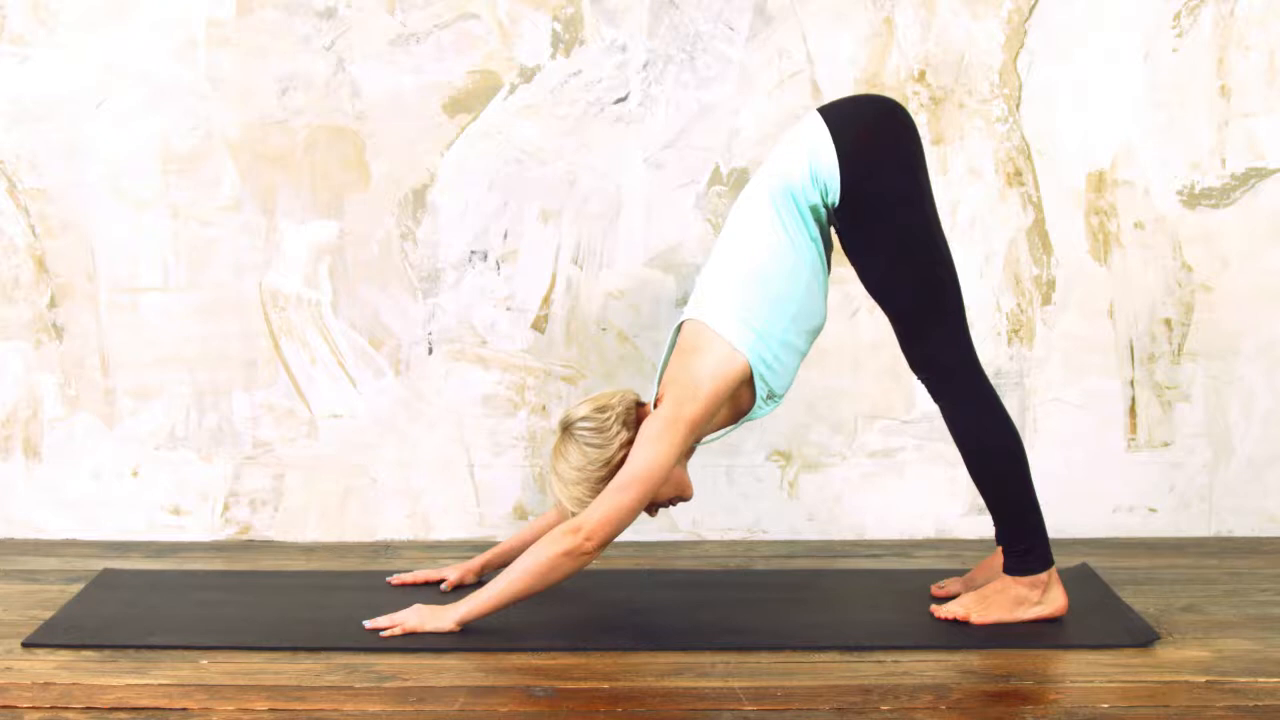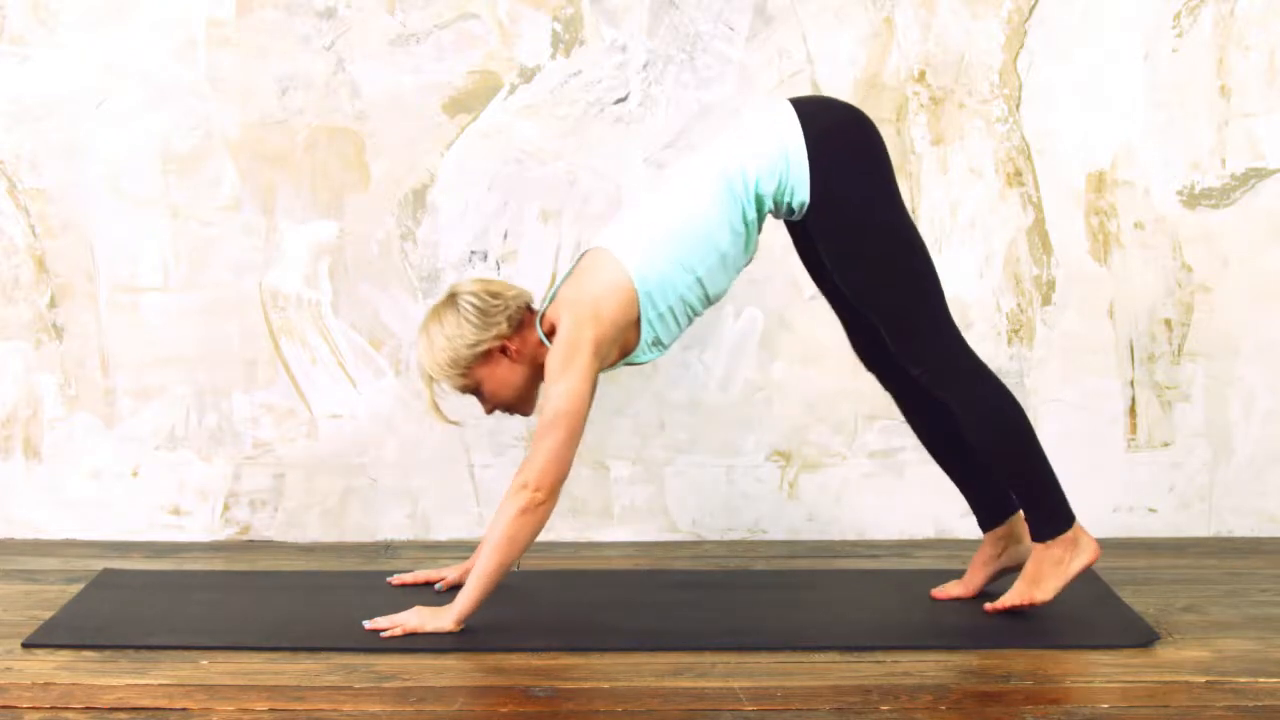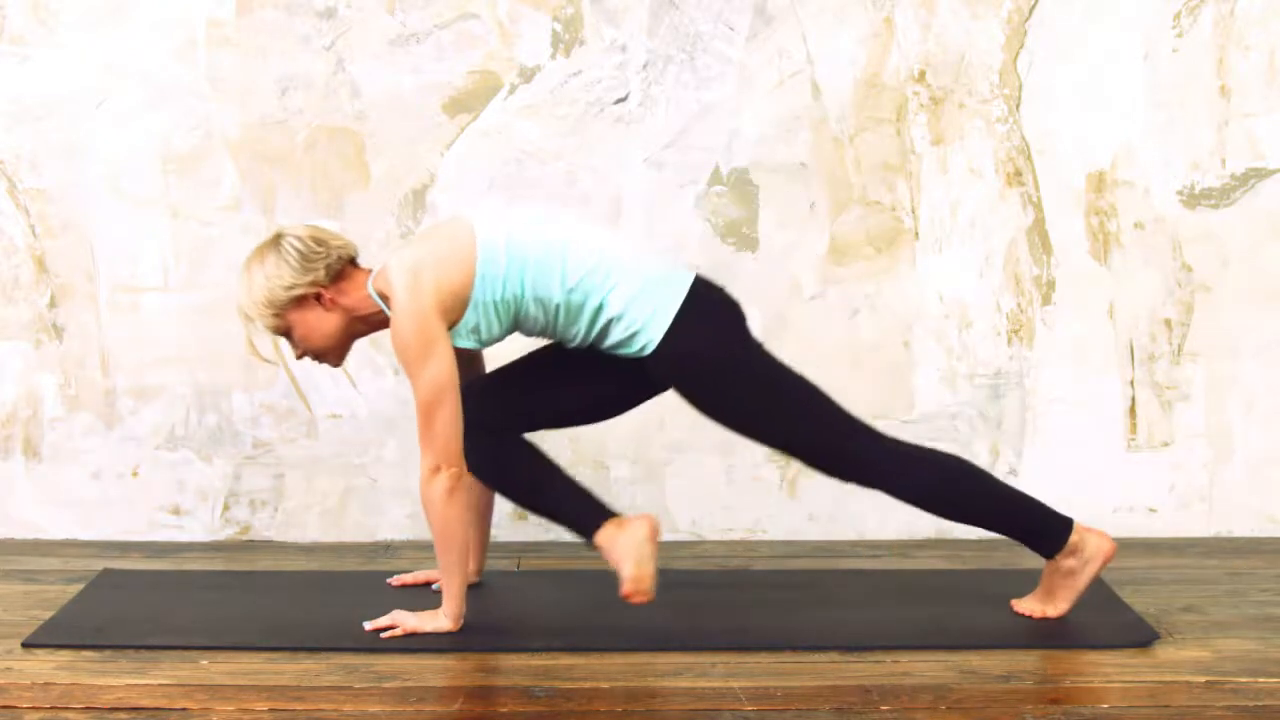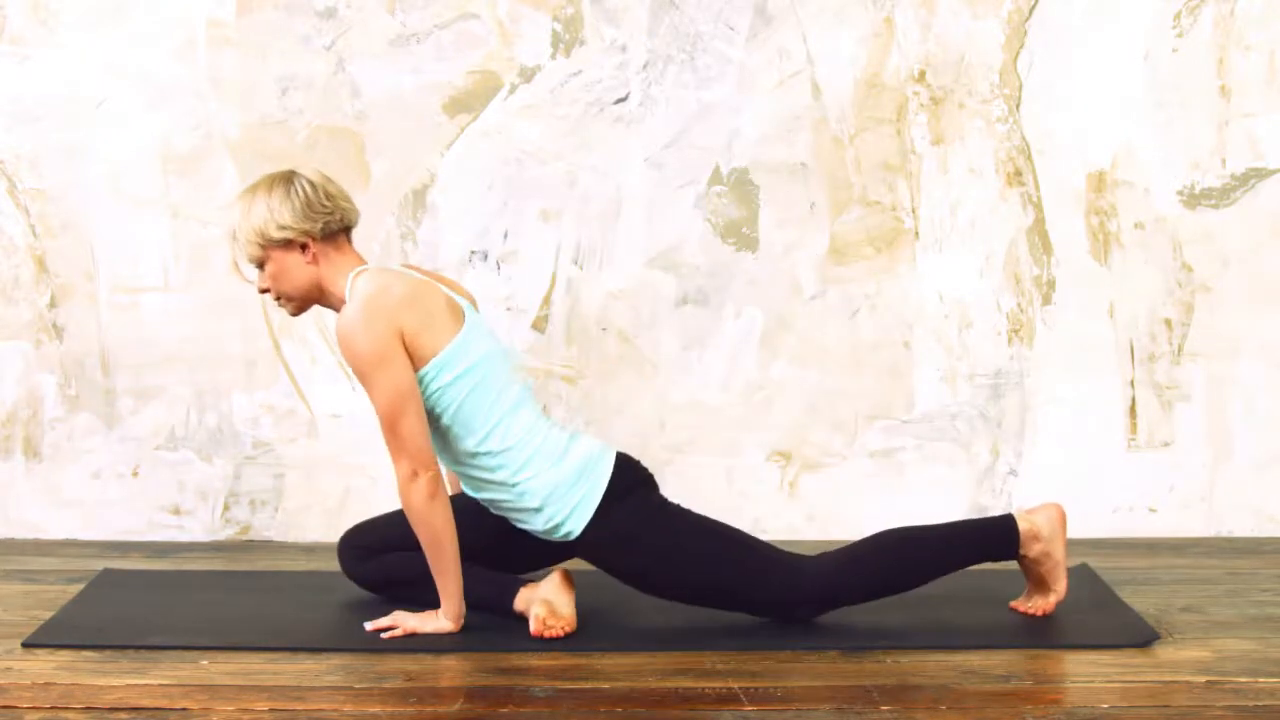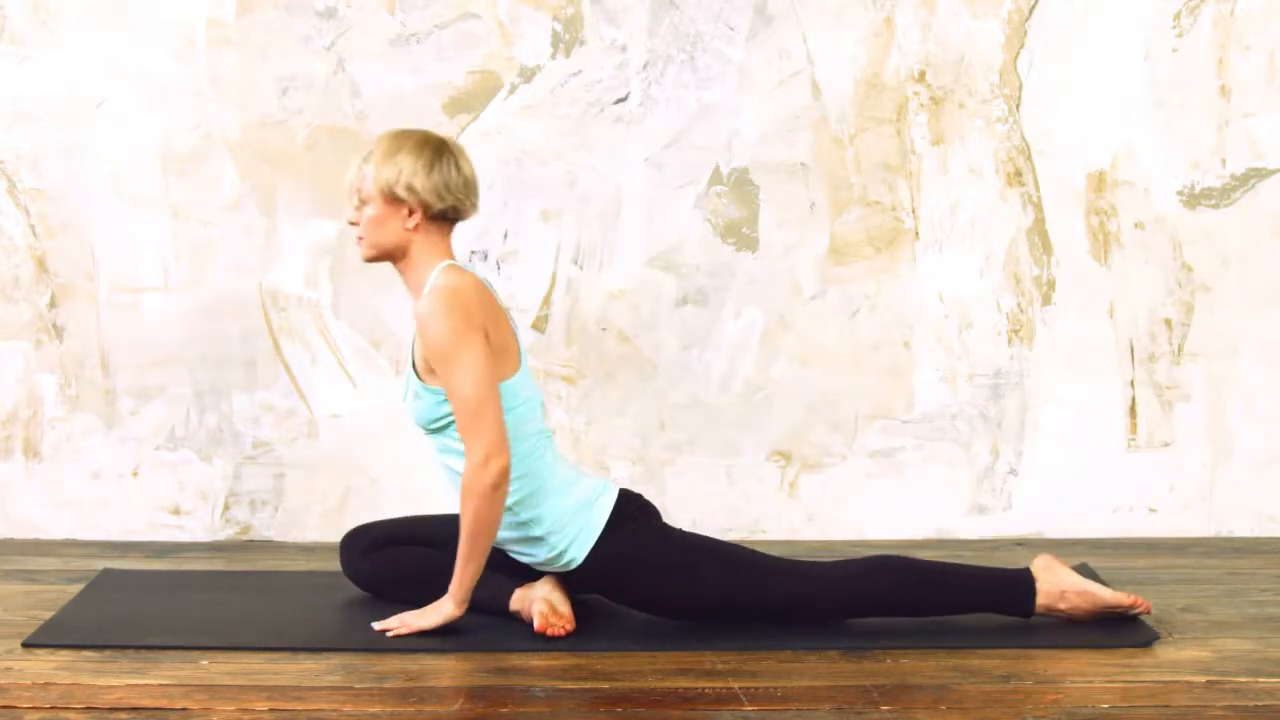
dt=1s
person 1, frame 1
left shoulder: (681, 412)
right shoulder: (685, 401)
left elbow: (583, 538)
right elbow: (584, 510)
left wrist: (458, 613)
right wrist: (480, 563)
left hip: (855, 153)
right hip: (843, 154)
left knee: (947, 371)
right knee: (942, 369)
left ankle: (1033, 578)
right ankle: (1015, 552)
person 1, frame 2
left shoulder: (576, 336)
right shoulder: (560, 323)
left elbow: (535, 491)
right elbow: (538, 482)
left wrist: (456, 611)
right wrist: (475, 565)
left hip: (816, 157)
right hip: (799, 158)
left knee: (933, 357)
right knee: (890, 360)
left ankle: (1059, 536)
right ankle: (1005, 530)
person 1, frame 3
left shoulder: (411, 301)
right shoulder: (427, 292)
left elbow: (441, 467)
right elbow: (462, 446)
left wrist: (451, 608)
right wrist: (467, 560)
left hip: (671, 320)
right hip: (644, 322)
left knee: (853, 451)
right knee: (486, 424)
left ankle: (1070, 544)
right ankle: (615, 534)
person 1, frame 4
left shoulder: (364, 315)
right shoulder: (405, 283)
left elbow: (418, 473)
left wrist: (450, 608)
right wrist: (478, 572)
left hip: (590, 508)
right hip: (554, 498)
left knee: (805, 587)
right knee: (361, 553)
left ankle: (1020, 531)
person 1, frame 5
left shoulder: (444, 303)
right shoulder: (453, 289)
left elbow: (490, 464)
left wrist: (455, 599)
right wrist: (498, 583)
left hip: (601, 542)
right hip: (563, 532)
left knee: (820, 592)
right knee: (362, 553)
left ankle: (1039, 589)
